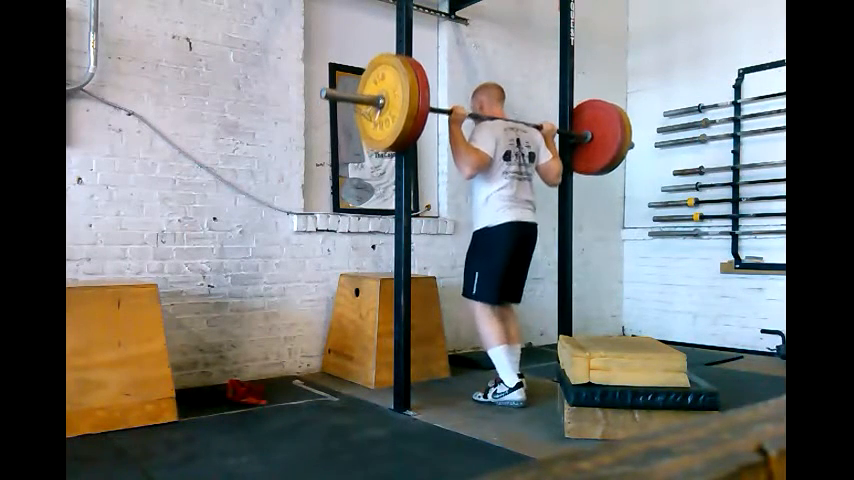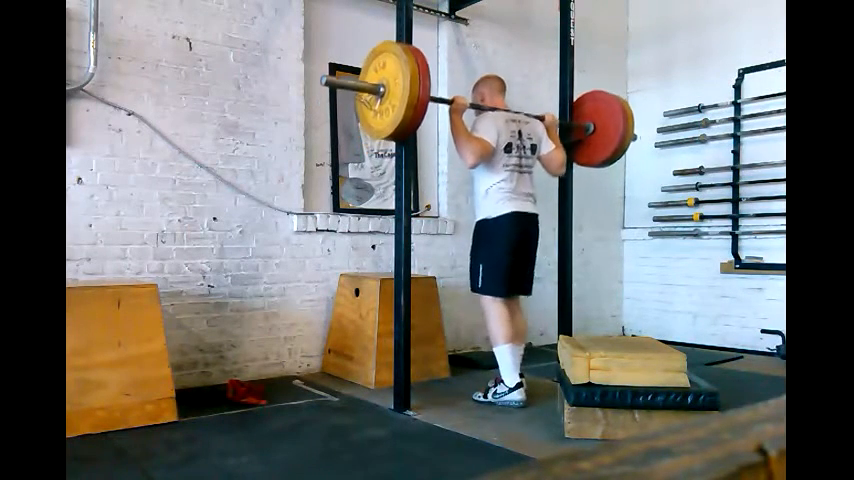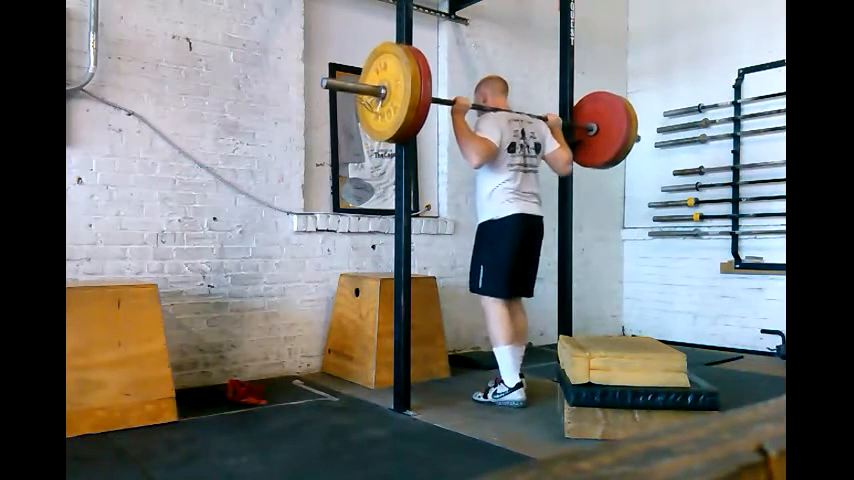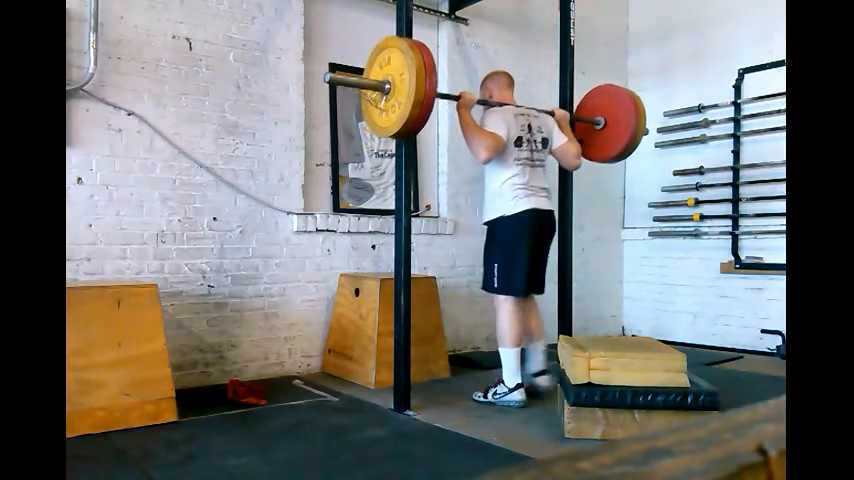
dt=0.2s
person 1, frame 1
left shoulder: (487, 130)
right shoulder: (530, 133)
left elbow: (469, 168)
right elbow: (554, 176)
left wrist: (455, 124)
right wrist: (549, 138)
left hip: (497, 228)
right hip: (525, 227)
left knee: (481, 306)
right knee: (503, 305)
left ankle: (510, 385)
right ankle: (513, 376)
person 1, frame 2
left shoulder: (489, 120)
right shoulder: (532, 124)
left elbow: (472, 156)
right elbow: (558, 166)
left wrist: (456, 114)
right wrist: (551, 129)
left hip: (498, 219)
right hip: (527, 219)
left knee: (492, 299)
right knee: (511, 299)
left ankle: (510, 385)
right ankle: (513, 376)
person 1, frame 3
left shoulder: (491, 121)
right shoulder: (536, 125)
left elbow: (476, 157)
right elbow: (564, 165)
left wrist: (458, 115)
right wrist: (556, 129)
left hip: (502, 219)
right hip: (531, 219)
left knee: (492, 300)
right knee: (513, 300)
left ankle: (510, 385)
right ankle: (512, 375)
person 1, frame 4
left shoulder: (497, 114)
right shoulder: (543, 119)
left elbow: (484, 151)
right elbow: (573, 159)
left wrist: (464, 109)
right wrist: (563, 123)
left hip: (512, 216)
right hip: (542, 214)
left knee: (506, 299)
right knee: (525, 297)
left ankle: (511, 386)
right ankle: (537, 371)
